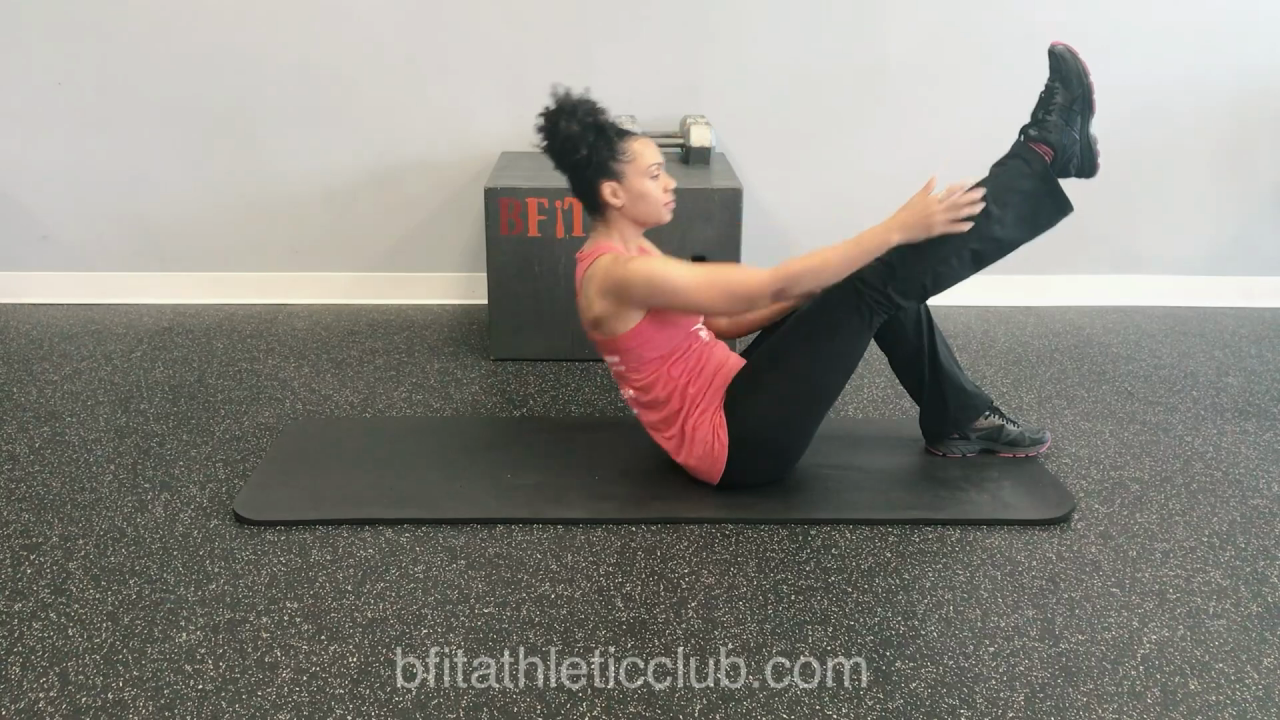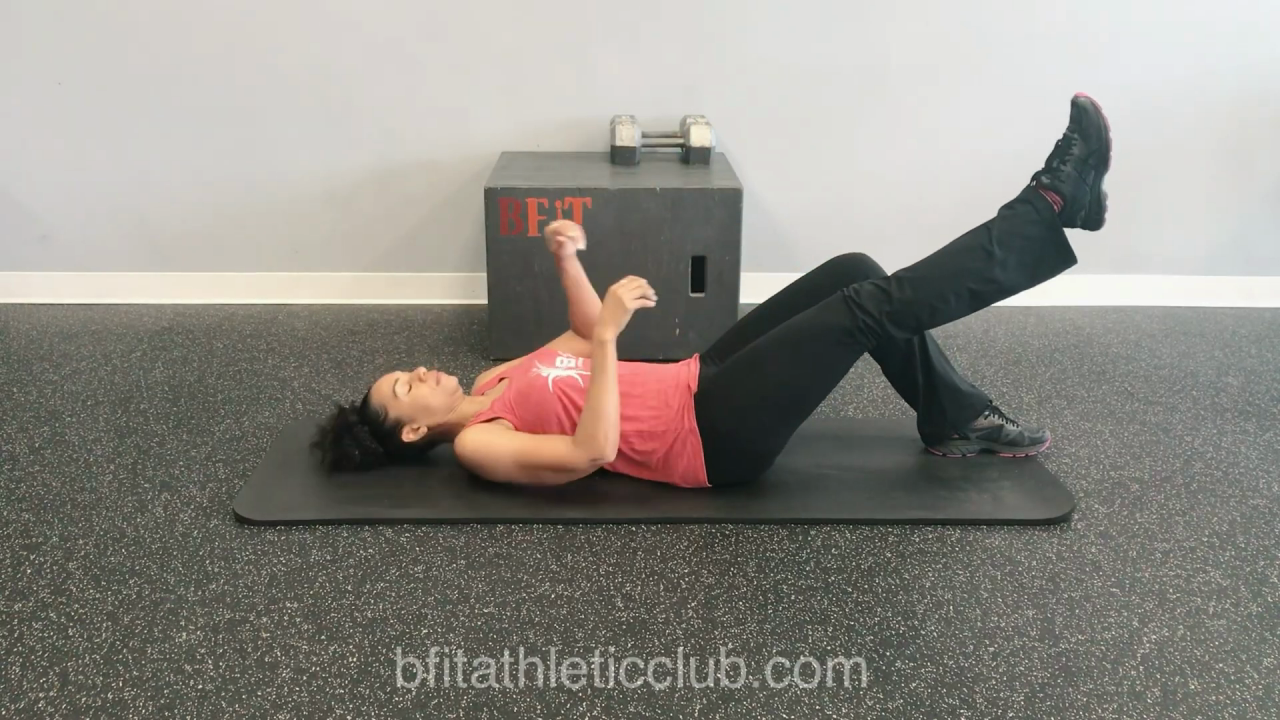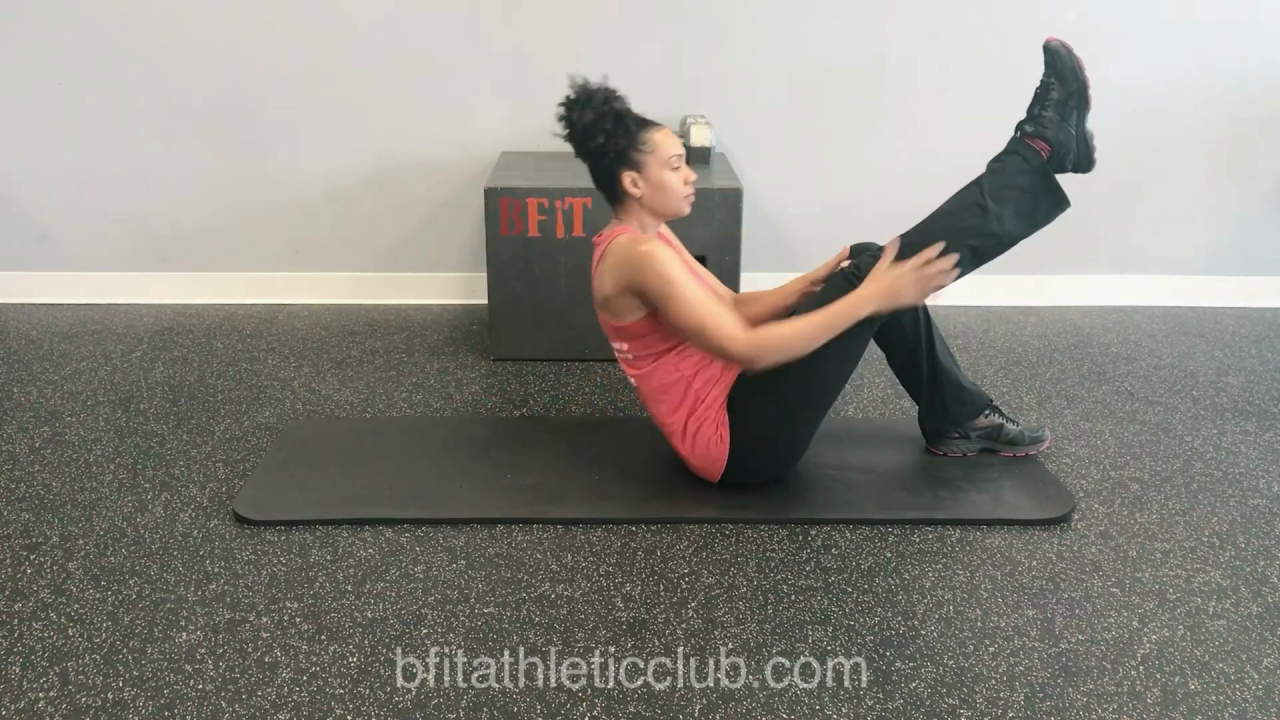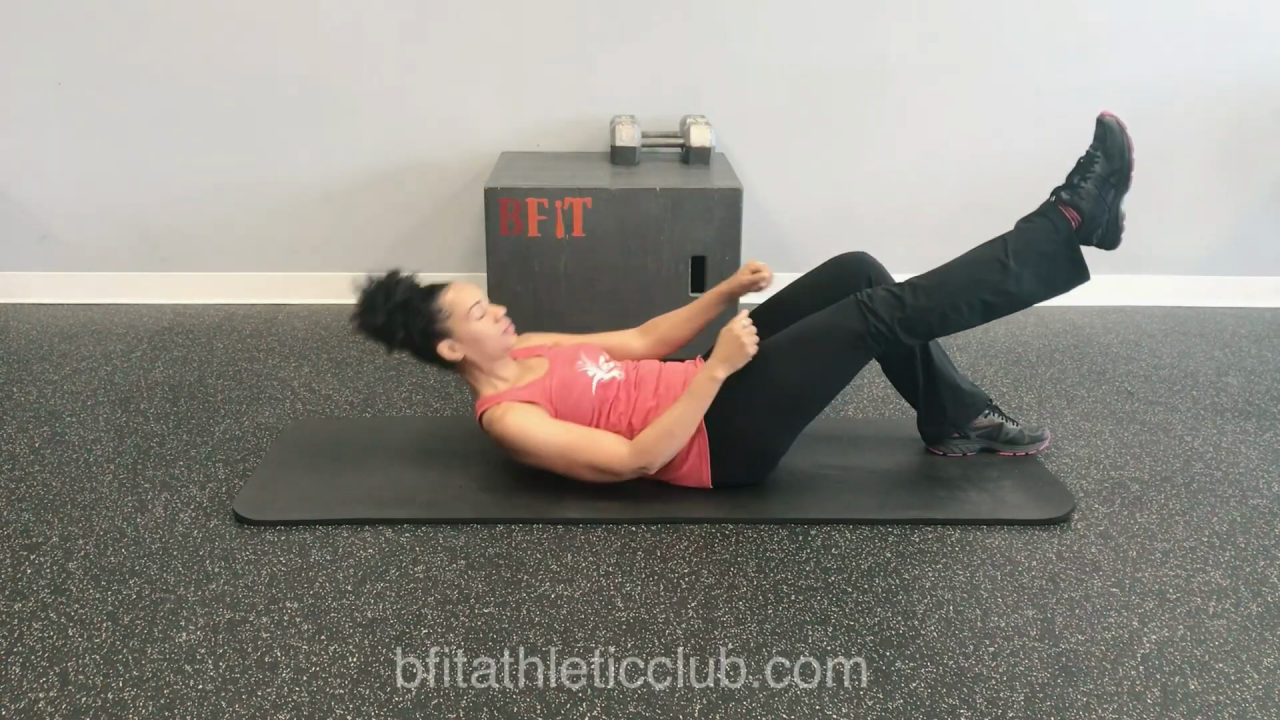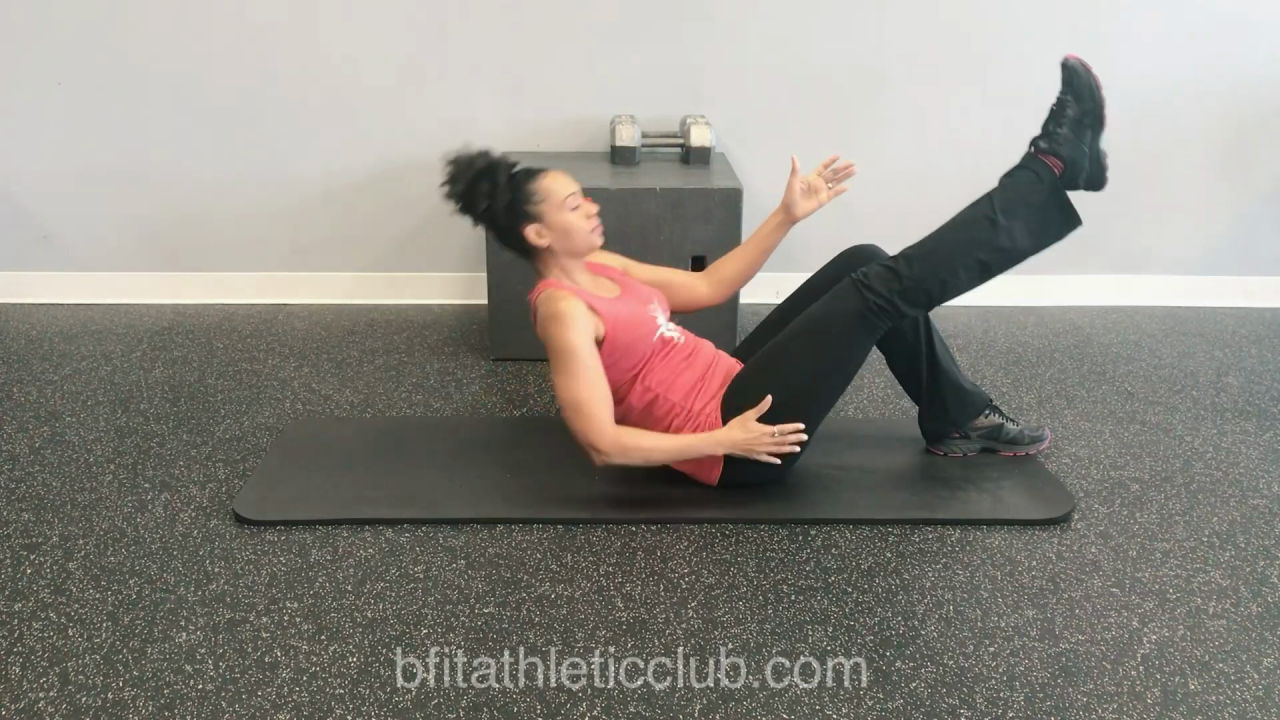
dt=1s
person 1, frame 1
left shoulder: (628, 248)
right shoulder: (622, 272)
left elbow: (720, 314)
right elbow: (771, 288)
left wrist: (813, 278)
right wrist: (898, 226)
left hip: (735, 397)
right hip: (740, 440)
left knee: (879, 273)
right knee: (883, 284)
left ankle: (959, 426)
right ankle: (1042, 157)
person 1, frame 2
left shoulder: (493, 383)
right shoulder: (478, 446)
left elbow: (583, 338)
right elbow: (593, 452)
left wrist: (566, 257)
right wrist: (612, 326)
left hip: (696, 387)
right hip: (712, 435)
left knee: (853, 272)
right knee: (872, 309)
left ankle: (957, 423)
right ankle: (1050, 208)
person 1, frame 3
left shoulder: (639, 238)
right shoulder: (639, 257)
left elbow: (734, 313)
right elbow: (748, 348)
left wrist: (821, 280)
right wrist: (866, 302)
left hip: (731, 408)
right hip: (739, 443)
left knee: (875, 272)
right knee: (870, 292)
left ankle: (959, 423)
right ankle: (1038, 149)
person 1, frame 4
left shoulder: (523, 353)
right shoulder: (509, 420)
left elbow: (644, 340)
right elbow: (636, 459)
left wrist: (726, 291)
right wrist: (719, 366)
left hip: (704, 395)
right hip: (720, 440)
left knee: (856, 272)
right knee: (881, 315)
left ankle: (957, 422)
right ankle: (1067, 223)
person 1, frame 5
left shoulder: (591, 267)
right shoulder: (563, 308)
left elbow: (704, 286)
right elbow: (601, 441)
left wrist: (784, 213)
right wrist: (725, 442)
left hip: (727, 390)
right hip: (730, 442)
left knee: (864, 263)
right knee: (885, 288)
left ankle: (959, 424)
right ankle: (1052, 164)
